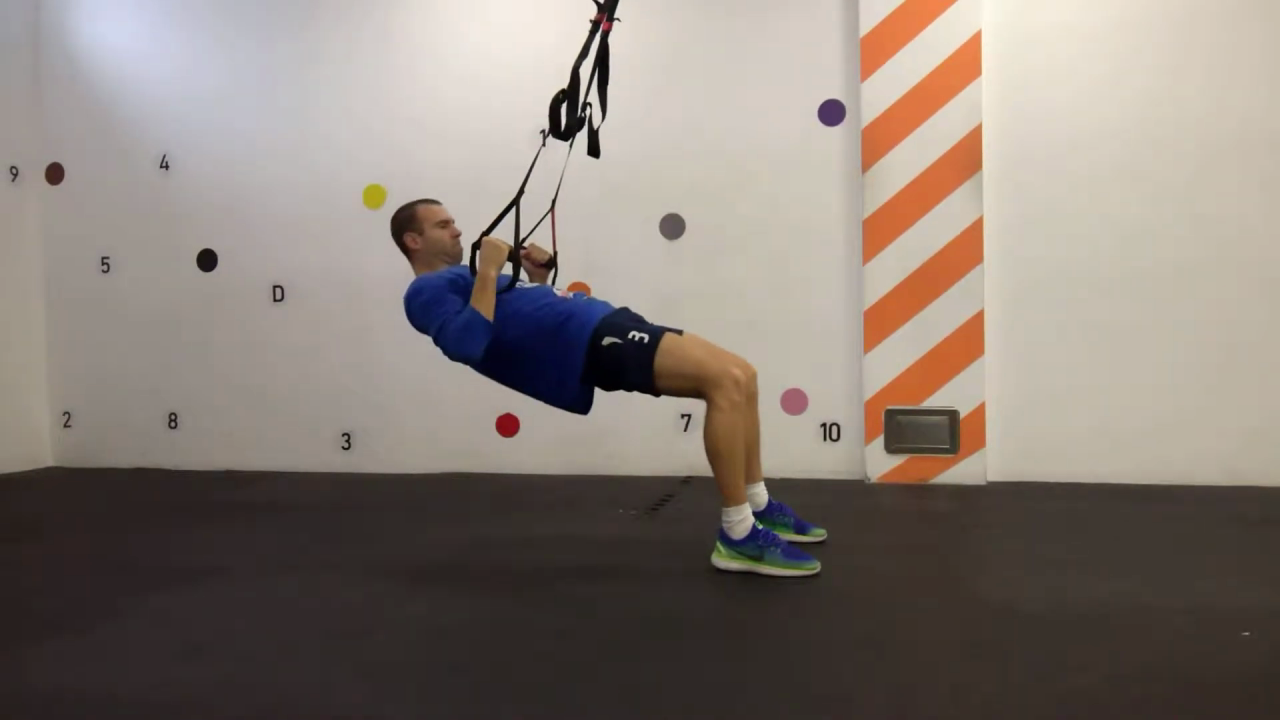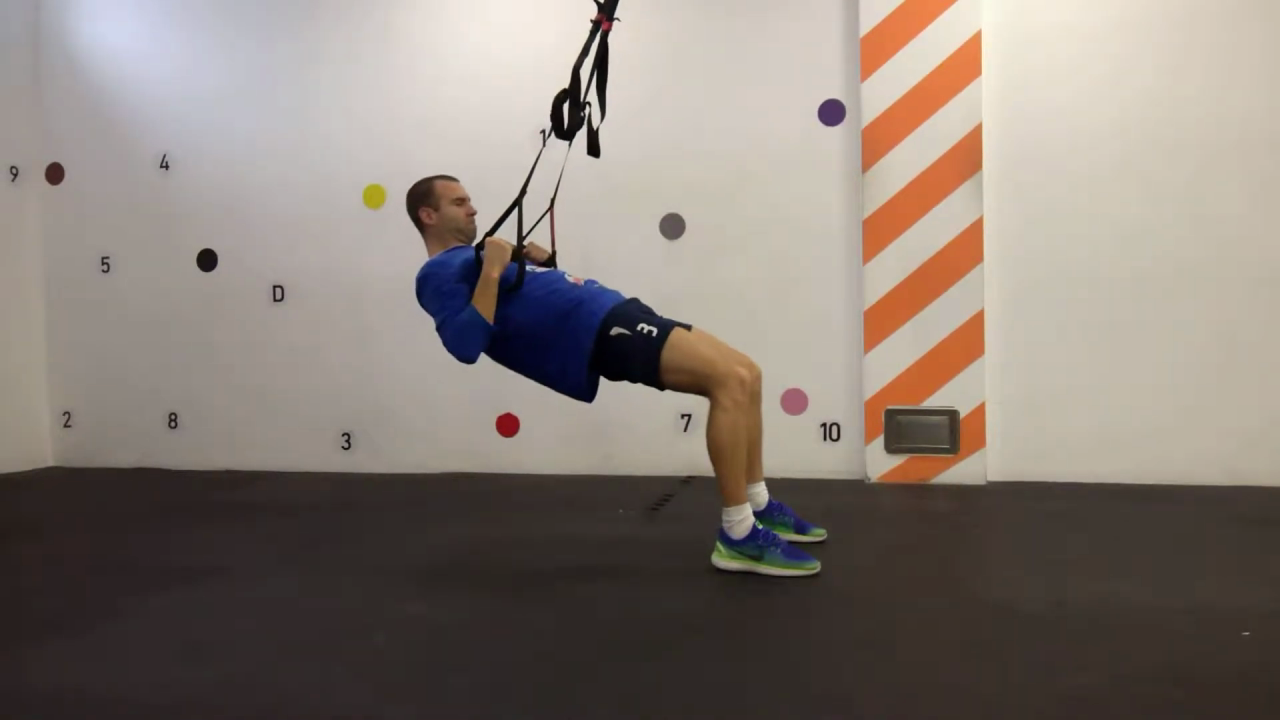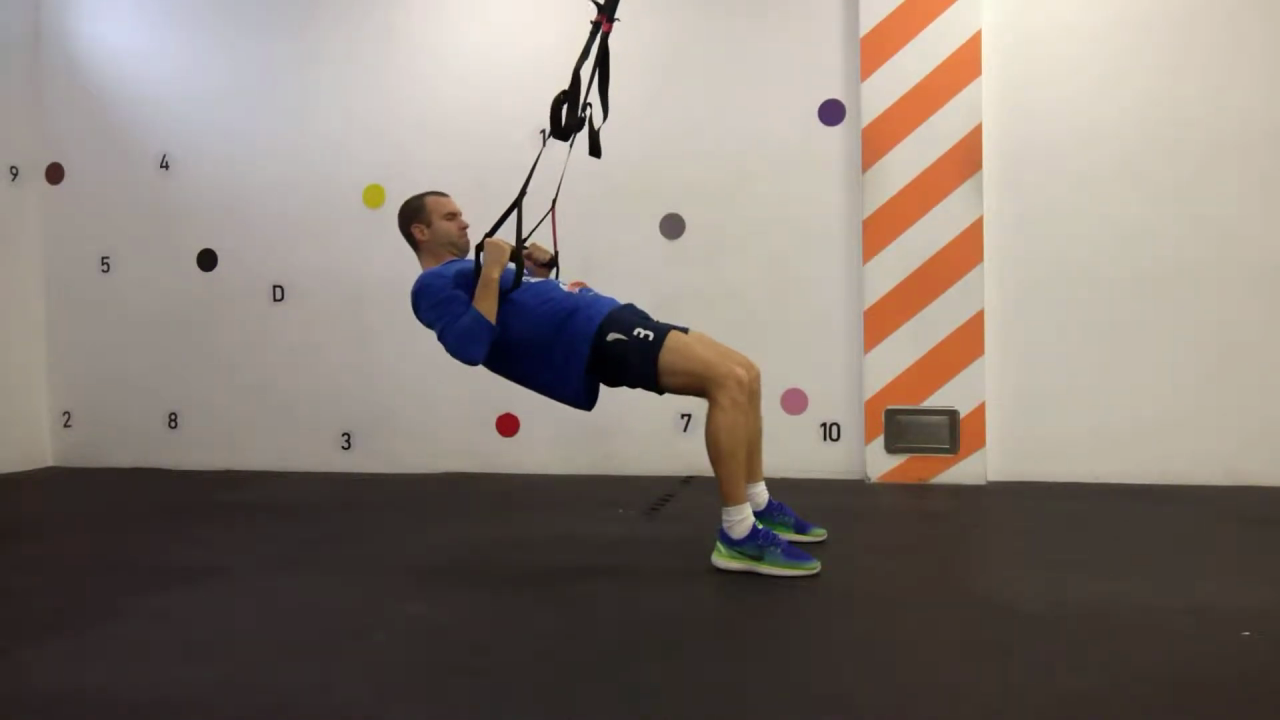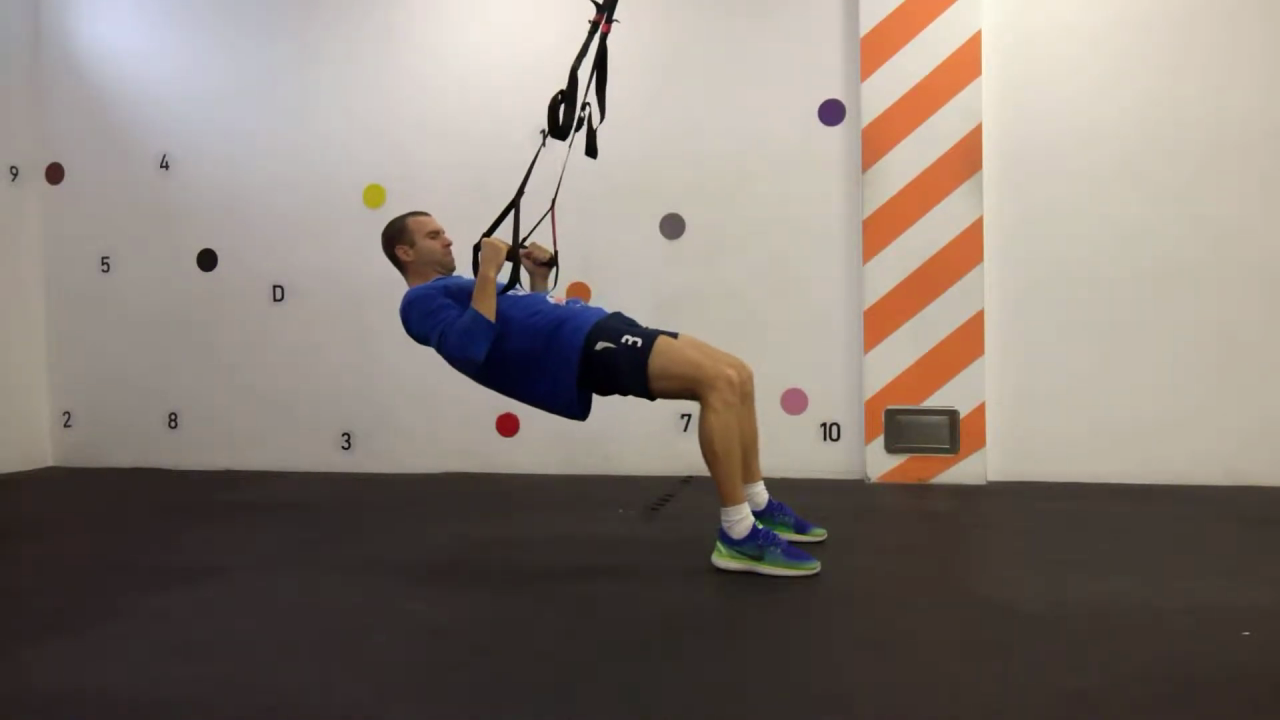
dt=0.4s
person 1, frame 1
left shoulder: (456, 280)
right shoulder: (427, 293)
right elbow: (466, 346)
left wrist: (538, 279)
right wrist: (488, 271)
left hip: (600, 325)
right hip: (585, 342)
left knee: (739, 376)
right knee: (727, 381)
left ankle: (758, 507)
right ankle: (738, 536)
person 1, frame 2
left shoulder: (465, 261)
right shoulder: (439, 273)
right elbow: (466, 345)
left wrist: (538, 269)
right wrist: (491, 272)
left hip: (610, 314)
right hip: (593, 331)
left knee: (744, 377)
right knee: (731, 381)
left ankle: (758, 507)
right ankle: (739, 537)
person 1, frame 3
left shoulder: (460, 274)
right shoulder: (433, 287)
right elbow: (470, 347)
left wrist: (539, 274)
right wrist: (491, 271)
left hip: (605, 321)
right hip: (590, 338)
left knee: (743, 376)
right knee: (729, 380)
left ankle: (759, 507)
right ankle: (739, 536)
person 1, frame 4
left shoulder: (448, 290)
right shoulder: (421, 303)
right elbow: (470, 345)
left wrist: (538, 279)
right wrist: (488, 270)
left hip: (591, 332)
right hip: (580, 348)
left knee: (736, 375)
right knee: (720, 380)
left ankle: (758, 506)
right ankle: (738, 536)
